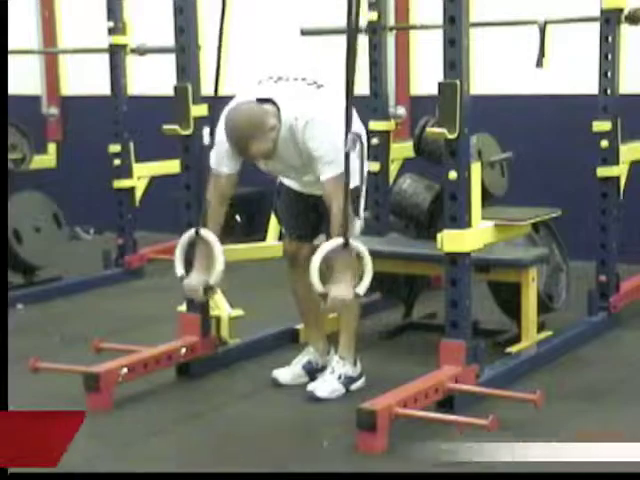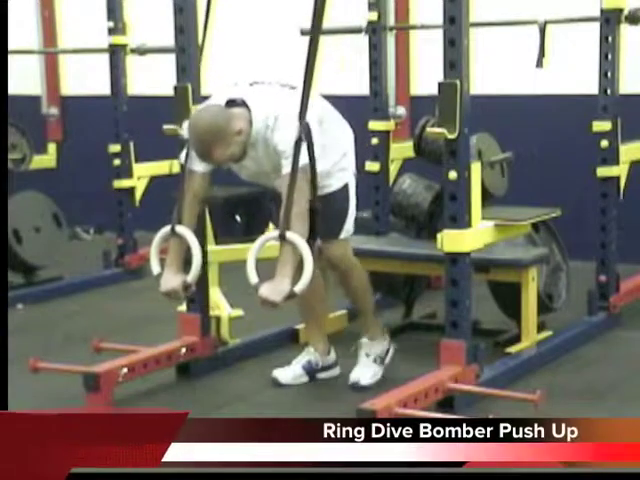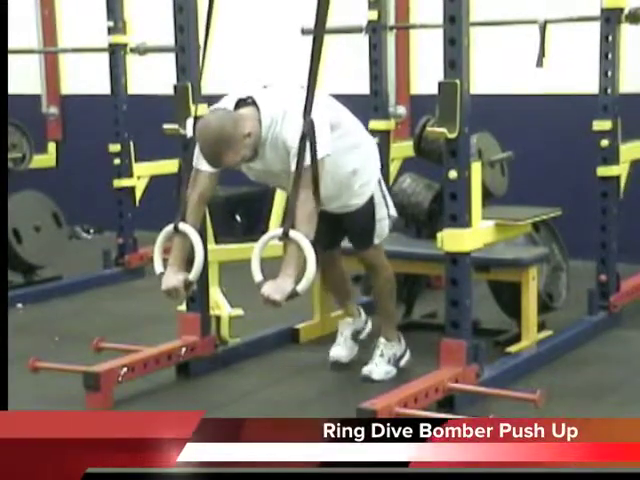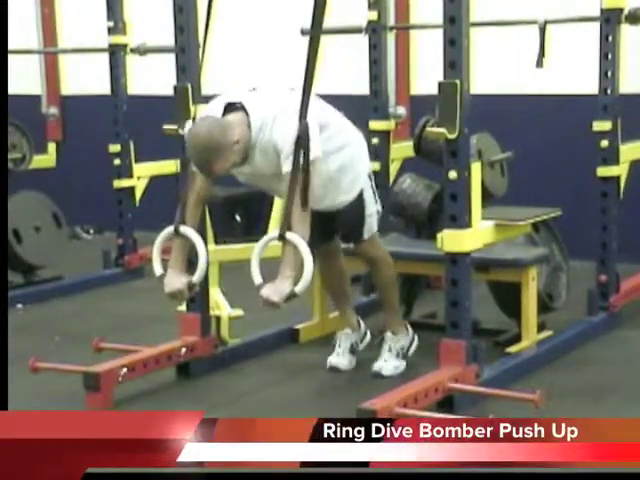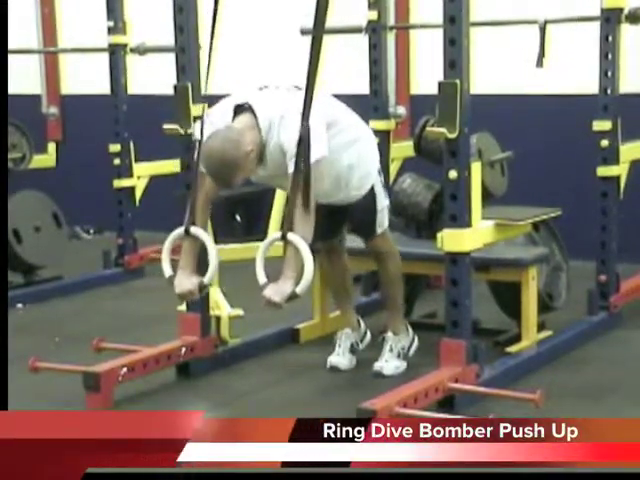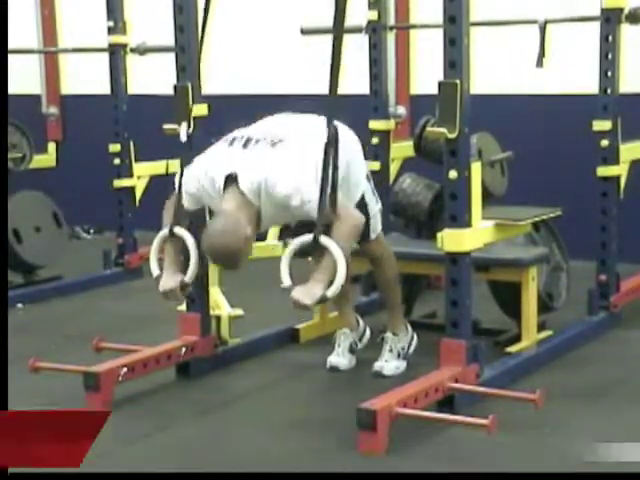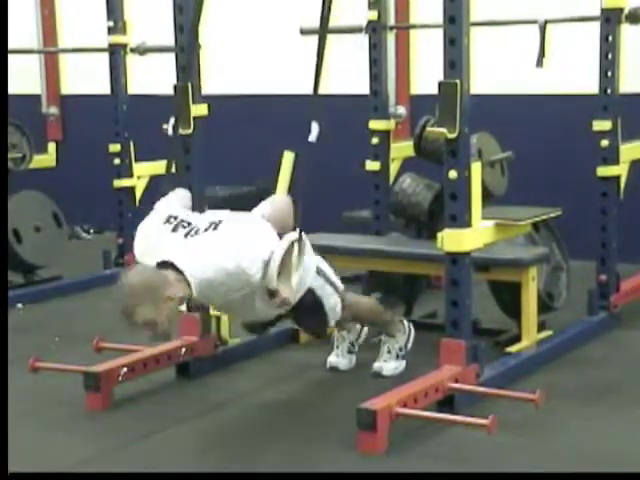
dt=0.7s
person 1, frame 1
left shoulder: (316, 123)
right shoulder: (230, 126)
left elbow: (337, 204)
right elbow: (218, 196)
left wrist: (342, 278)
right wrist: (201, 267)
left hip: (341, 168)
right hip: (295, 176)
left knee: (337, 255)
right knee: (295, 254)
left ankle: (347, 361)
right ankle: (317, 352)
person 1, frame 2
left shoulder: (285, 122)
right shoulder: (205, 126)
left elbow: (298, 204)
right elbow: (191, 197)
left wrist: (281, 278)
right wrist: (173, 267)
left hip: (329, 165)
right hip: (283, 176)
left knee: (335, 254)
right knee: (302, 257)
left ankle: (376, 341)
right ankle: (320, 353)
person 1, frame 3
left shoulder: (297, 122)
right shoulder: (218, 127)
left elbow: (306, 200)
right elbow: (196, 196)
left wrist: (287, 277)
right wrist: (175, 267)
left hip: (354, 174)
right hip: (313, 186)
left knee: (370, 256)
right knee: (322, 256)
left ankle: (392, 342)
right ankle: (354, 318)
person 1, frame 4
left shoulder: (286, 125)
right shoulder: (206, 130)
left elbow: (300, 202)
right elbow: (193, 198)
left wrist: (285, 278)
right wrist: (176, 268)
left hip: (343, 168)
right hip: (303, 182)
left knee: (367, 249)
right knee: (324, 252)
left ankle: (399, 334)
right ankle: (352, 328)
person 1, frame 5
left shoulder: (294, 126)
right shoulder: (215, 128)
left elbow: (304, 205)
right elbow: (201, 199)
left wrist: (288, 279)
right wrist: (186, 269)
left hip: (353, 162)
right hip: (315, 177)
left knee: (378, 244)
right knee: (327, 247)
left ankle: (400, 333)
right ankle: (352, 328)
person 1, frame 6
left shoulder: (285, 184)
right shoulder: (202, 177)
left elbow: (352, 221)
right elbow: (172, 205)
left wrist: (317, 284)
right wrist: (171, 269)
left hip: (339, 152)
left knee: (372, 246)
right knee: (321, 251)
left ankle: (399, 332)
right ankle: (351, 328)
person 1, frame 7
left shoulder: (226, 264)
right shoulder: (145, 244)
left elbow: (284, 205)
right elbow: (180, 194)
left wrist: (286, 280)
left knee: (338, 310)
left ankle: (397, 332)
right ankle: (347, 332)
